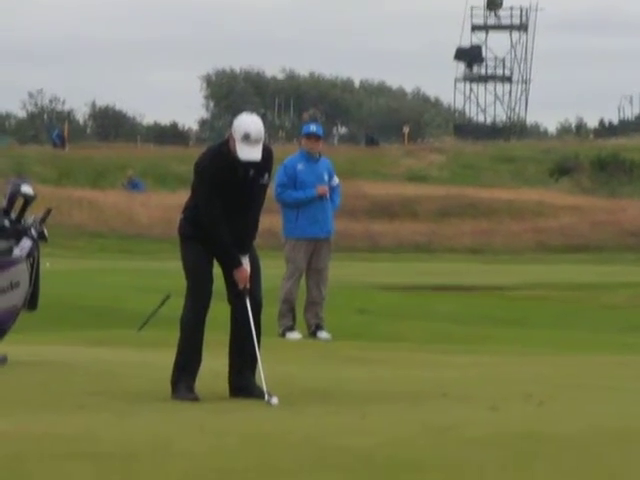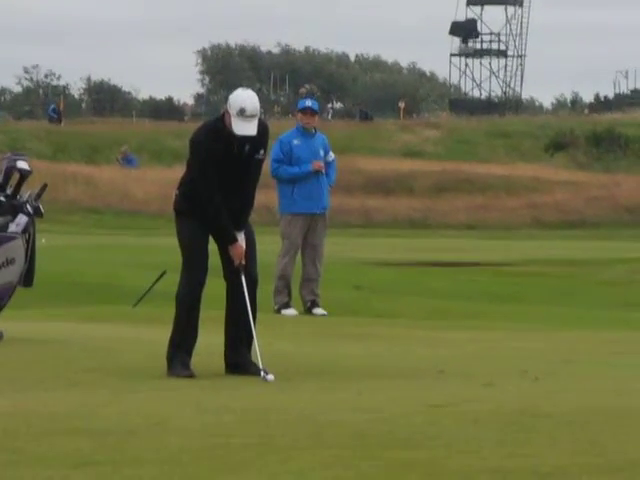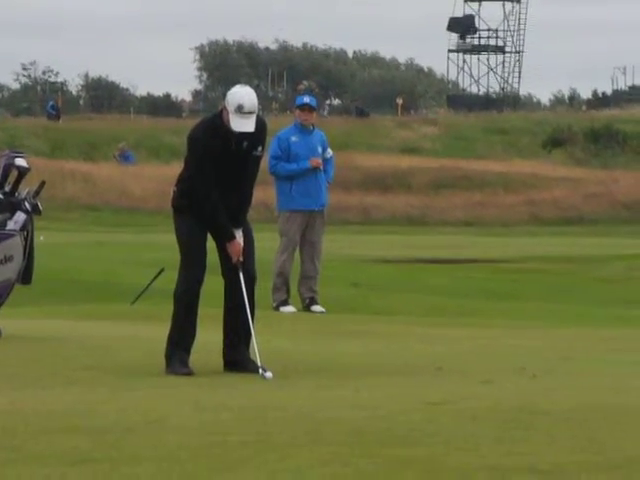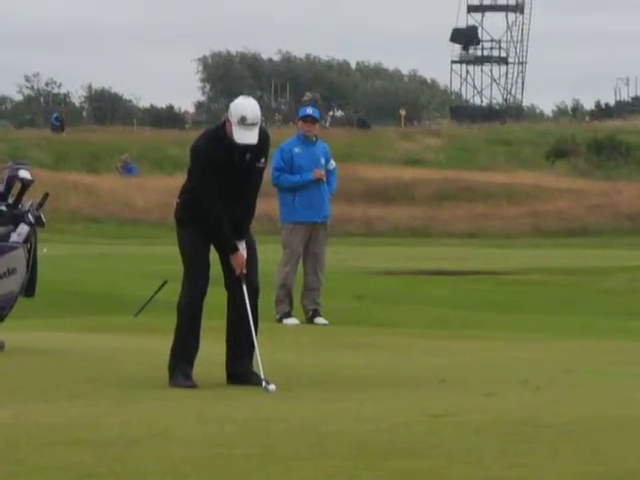
dt=0.2s
person 1, frame 1
left shoulder: (265, 156)
right shoulder: (209, 162)
left elbow: (253, 207)
right elbow: (212, 219)
left wrist: (244, 254)
right wrist: (234, 263)
left hip: (239, 234)
right hip: (199, 234)
left knee: (251, 301)
right knee: (198, 301)
left ankle: (243, 379)
right ankle: (183, 381)
person 1, frame 2
left shoulder: (261, 132)
right shoulder: (204, 137)
left elbow: (249, 184)
right elbow: (207, 195)
left wrist: (239, 230)
right wrist: (229, 240)
left hip: (235, 210)
right hip: (194, 209)
left knee: (246, 277)
right knee: (194, 278)
left ankle: (239, 356)
right ankle: (179, 357)
person 1, frame 3
left shoulder: (259, 128)
right shoulder: (202, 134)
left elbow: (247, 180)
right elbow: (205, 192)
left wrist: (237, 227)
right wrist: (227, 237)
left hip: (232, 207)
right hip: (193, 206)
left knee: (244, 275)
right knee: (192, 275)
left ankle: (237, 354)
right ankle: (177, 355)
person 1, frame 4
left shoulder: (262, 140)
right shoulder: (205, 146)
left elbow: (250, 192)
right elbow: (208, 204)
left wrist: (240, 239)
right wrist: (231, 249)
left hip: (236, 219)
right hip: (196, 218)
left knee: (248, 287)
right knee: (195, 287)
left ankle: (240, 367)
right ankle: (180, 368)
person 2, frame 1
left shoulder: (327, 165)
right shoulder: (290, 165)
left elbow: (335, 189)
right elbow: (281, 194)
left wrist: (331, 208)
right wrist: (312, 193)
left hip: (323, 231)
right hip: (299, 232)
left knee: (319, 279)
right knee: (293, 277)
left ankle: (316, 323)
right ankle: (286, 324)
person 2, frame 2
left shoulder: (322, 140)
right shoulder: (285, 140)
left elbow: (331, 164)
right elbow: (277, 169)
left wrist: (327, 184)
right wrist: (308, 169)
left hip: (319, 207)
right hip: (294, 208)
left knee: (315, 255)
right knee: (288, 253)
left ankle: (311, 299)
right ankle: (282, 300)
person 2, frame 3
left shoulder: (320, 137)
right shoulder: (283, 137)
left elbow: (329, 161)
right elbow: (275, 166)
left wrist: (326, 180)
right wrist: (306, 165)
left hip: (317, 203)
right hip: (292, 204)
left knee: (313, 252)
right knee: (287, 250)
left ankle: (310, 297)
right ankle: (280, 298)
person 2, frame 4
left shoulder: (323, 148)
right shoulder: (286, 148)
left elbow: (332, 173)
right elbow: (278, 178)
left wrist: (328, 192)
right wrist: (309, 177)
left hip: (320, 215)
right hip: (295, 216)
left knee: (316, 264)
right knee: (290, 262)
left ankle: (313, 309)
right ankle: (283, 310)
